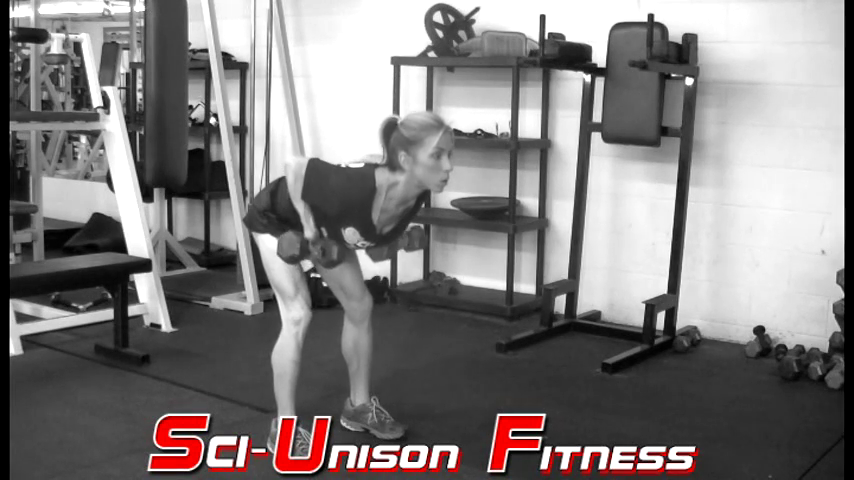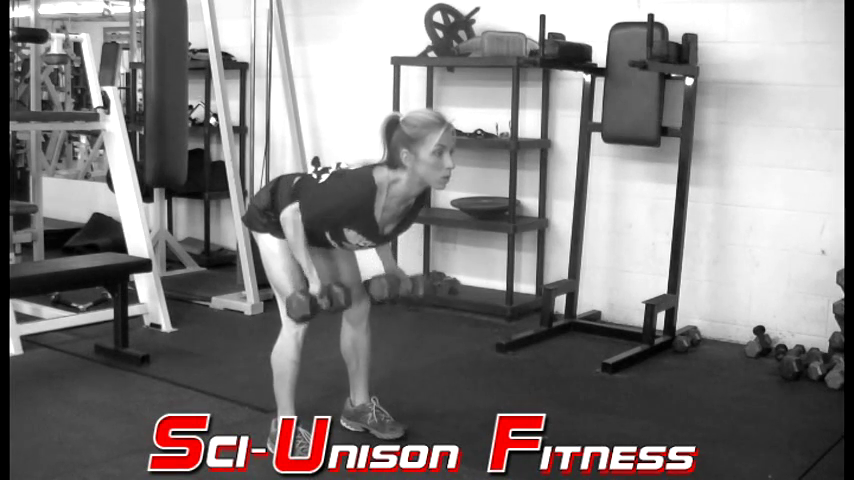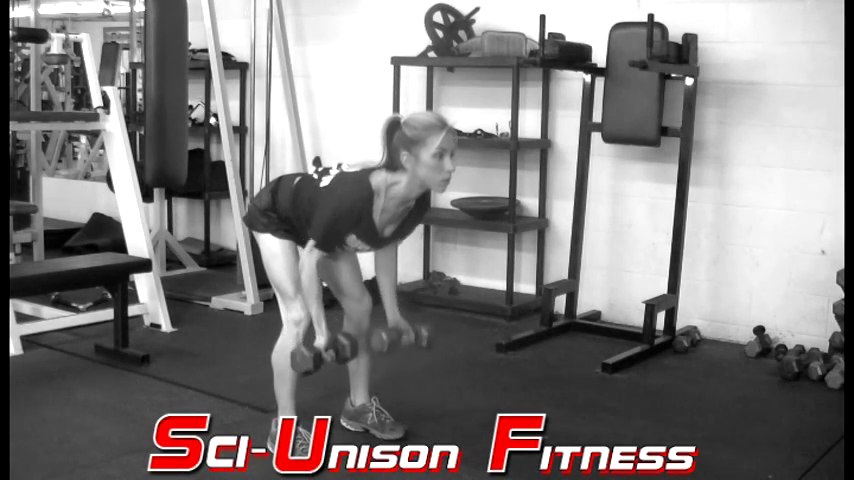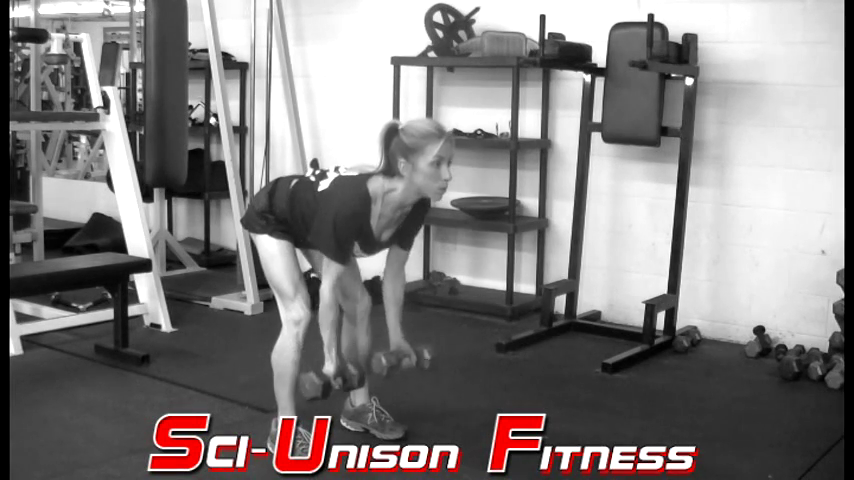
dt=0.4s
person 1, frame 1
left shoulder: (416, 195)
right shoulder: (358, 187)
right elbow: (295, 167)
left wrist: (364, 231)
right wrist: (308, 224)
left hip: (325, 223)
right hip: (277, 216)
left knee: (360, 305)
right knee: (298, 315)
left ankle: (359, 406)
person 1, frame 2
left shoulder: (416, 197)
right shoulder: (358, 189)
right elbow: (291, 217)
left wrist: (391, 266)
right wrist: (312, 278)
left hip: (324, 225)
right hip: (275, 216)
left knee: (358, 306)
left ankle: (359, 406)
person 1, frame 3
left shoulder: (417, 201)
right shoulder: (354, 196)
left elbow: (385, 251)
right elbow: (310, 260)
left wrist: (393, 314)
right wrist: (321, 331)
left hip: (318, 220)
right hip: (276, 217)
left knee: (359, 305)
right knee: (298, 315)
left ankle: (359, 406)
person 1, frame 4
left shoulder: (416, 206)
right shoulder: (351, 202)
left elbow: (395, 270)
right elbow: (330, 282)
left wrist: (396, 337)
right wrist: (331, 357)
left hip: (315, 223)
right hip: (273, 218)
left knee: (360, 306)
right knee: (298, 315)
left ankle: (359, 406)
